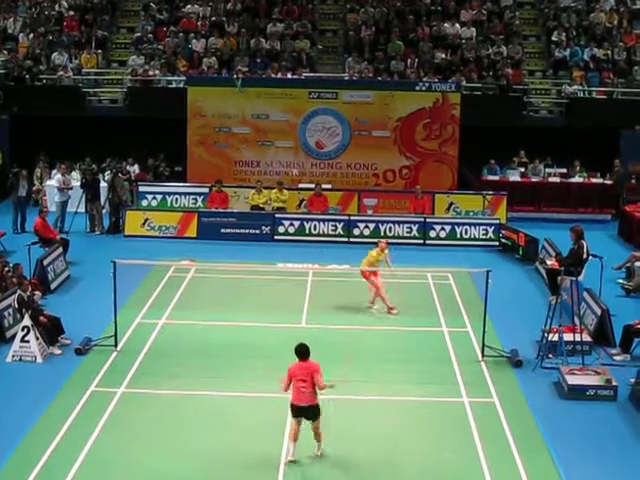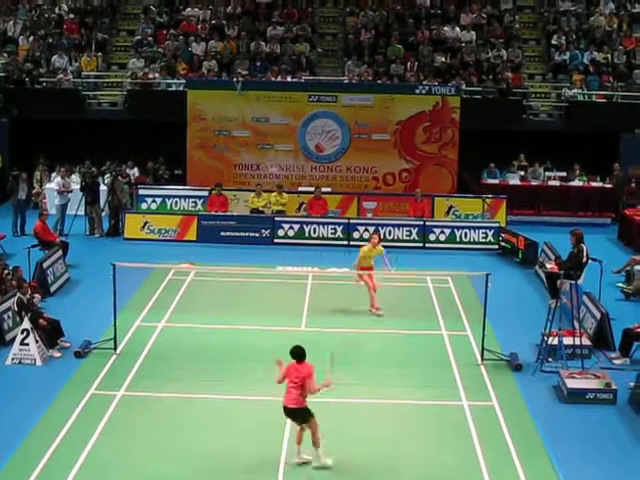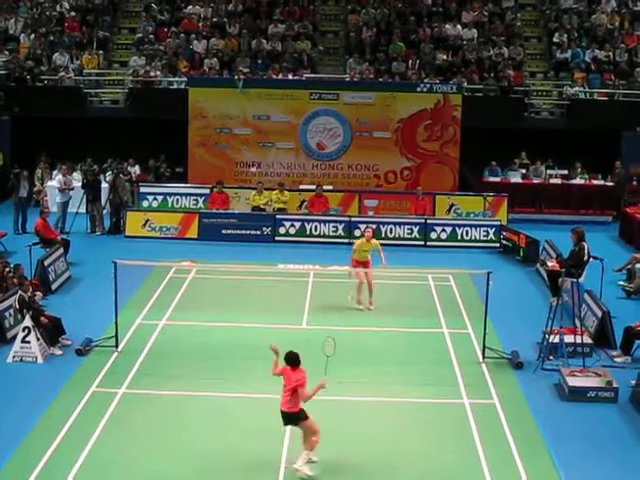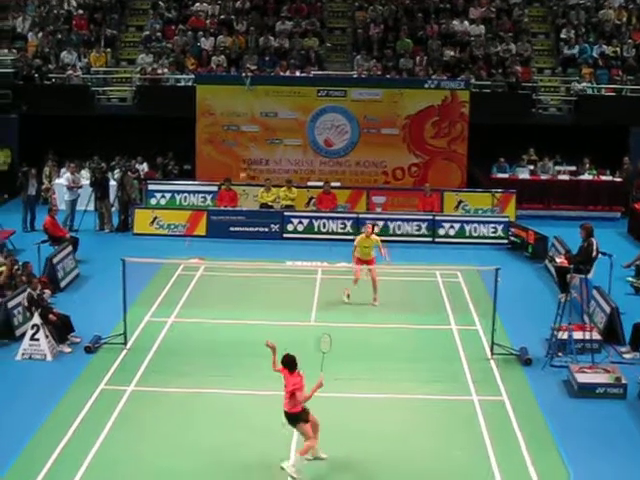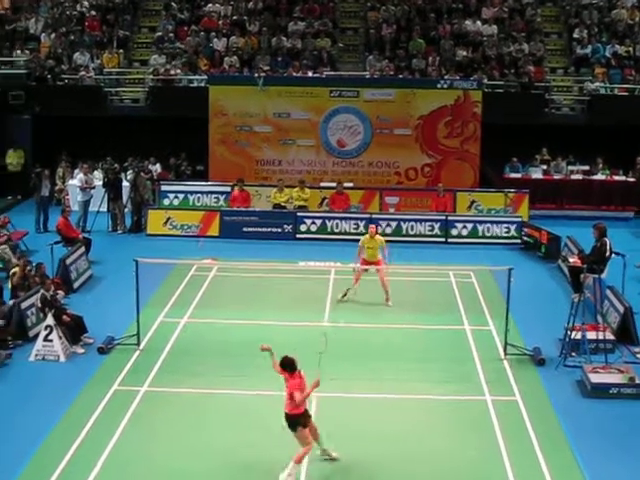
dt=0.1s
person 1, frame 1
left shoulder: (292, 368)
right shoulder: (315, 366)
left elbow: (286, 389)
right elbow: (320, 386)
left wrist: (284, 383)
right wrist: (330, 385)
left hip: (296, 404)
right hip: (311, 405)
left knee: (296, 424)
right knee: (316, 428)
left ankle: (291, 454)
right ankle: (319, 450)
person 1, frame 2
left shoulder: (290, 366)
right shoulder: (308, 369)
left elbow: (279, 381)
right elbow: (311, 391)
left wrist: (280, 367)
right wrist: (324, 385)
left hip: (287, 406)
right hip: (298, 408)
left knee: (302, 427)
right knee: (314, 431)
left ankle: (299, 457)
right ankle: (320, 460)
person 1, frame 3
left shoulder: (286, 369)
right shoulder: (300, 377)
left elbow: (275, 372)
right elbow: (304, 399)
left wrist: (277, 354)
right wrist: (318, 387)
left hip: (285, 409)
right hip: (292, 412)
left knee: (308, 428)
right knee: (315, 433)
left ankle: (306, 456)
right ankle: (300, 464)
person 1, frame 4
left shoulder: (287, 370)
right shoulder: (296, 381)
left elbow: (275, 367)
right elbow: (302, 401)
left wrist: (274, 351)
right wrist: (316, 388)
left hip: (297, 410)
right hip: (294, 413)
left knee: (315, 424)
right knee: (311, 440)
left ankle: (314, 453)
right ankle: (289, 465)
person 1, frame 5
left shoulder: (287, 372)
right shoulder: (295, 382)
left elbow: (276, 368)
right elbow: (299, 401)
left wrist: (271, 353)
right wrist: (312, 387)
left hip: (300, 411)
right hip: (294, 415)
left knee: (314, 431)
right knee: (307, 445)
left ankle: (324, 452)
